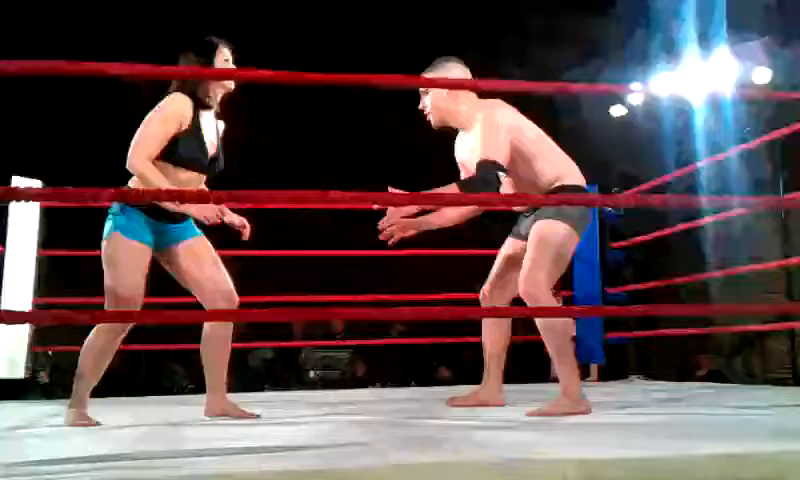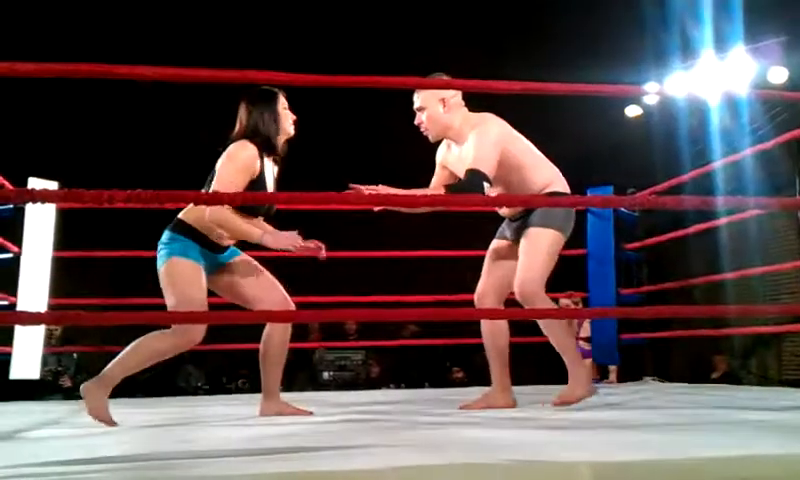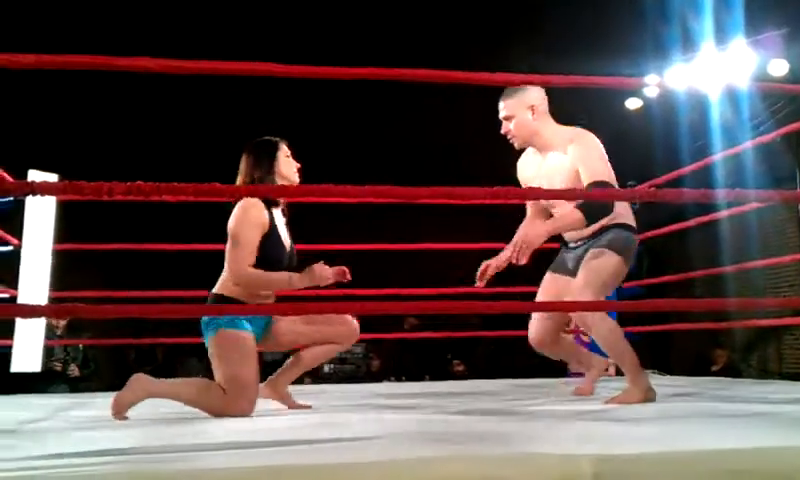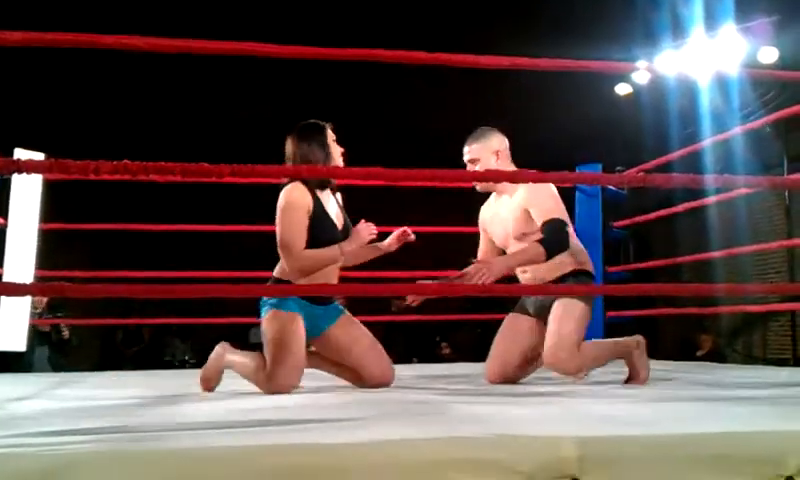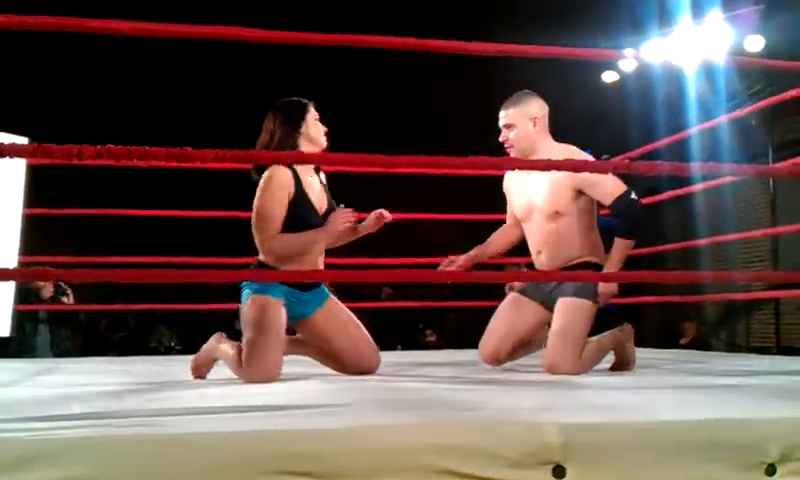
dt=0.7s
person 1, frame 1
left shoulder: (217, 123)
right shoulder: (178, 104)
right elbow: (136, 161)
left wrist: (225, 214)
right wrist: (185, 202)
left hip: (178, 226)
right hip: (135, 216)
left knee: (225, 299)
right knee: (122, 315)
left ankle: (217, 400)
right ankle: (76, 404)
person 1, frame 2
left shoulder: (270, 163)
right shoulder: (245, 152)
right elbow: (216, 212)
left wrist: (293, 243)
right wrist: (266, 239)
left hip: (219, 252)
right hip: (183, 244)
left knee: (282, 307)
right knee: (190, 330)
left ankle: (271, 400)
right ankle: (99, 386)
person 1, frame 3
left shoulder: (277, 212)
right shoulder: (252, 207)
right elbow: (239, 275)
left wrist: (317, 278)
right wrist: (298, 279)
left hip: (264, 317)
right hip: (229, 314)
left knee: (349, 328)
right knee: (237, 405)
left ankle: (276, 385)
right ankle: (147, 386)
person 1, frame 4
left shoulder: (332, 196)
right shoulder: (296, 193)
right elbow: (294, 260)
left wrist: (384, 246)
right wrist: (348, 246)
left hip: (325, 307)
right hip: (287, 301)
left knee: (381, 376)
right knee: (281, 382)
left ankle: (301, 357)
right ankle: (229, 356)
person 1, frame 5
left shoulder: (317, 176)
right shoulder: (278, 175)
right elbow: (268, 246)
left wrist: (363, 228)
right wrist: (324, 231)
left hip: (312, 291)
right hip: (270, 286)
left knee: (368, 362)
right knee: (261, 372)
left ankle: (285, 344)
right ankle: (220, 347)
person 2, frame 1
left shoulder: (492, 116)
right shoulder: (463, 143)
left elbow: (487, 182)
right elbow: (473, 201)
left wrist: (417, 201)
right wrist: (419, 223)
left hip: (563, 199)
right hip: (532, 212)
left knee: (532, 288)
right knee: (492, 295)
left ankle: (573, 395)
right ankle: (491, 389)
person 2, frame 2
left shoulder: (486, 130)
right shoulder: (446, 151)
left elbow: (472, 190)
right elbow: (431, 197)
left wrist: (399, 195)
right wrist: (387, 195)
left hip: (548, 205)
right hip: (515, 216)
left knee: (527, 289)
right knee: (486, 298)
left ankle: (579, 374)
right ankle: (501, 391)
person 2, frame 3
left shoulder: (581, 144)
right shoulder: (526, 165)
left elbow: (602, 204)
right elbow: (536, 216)
left wrist: (541, 231)
right wrist: (504, 256)
left hip: (612, 235)
right hip: (573, 247)
left knee: (579, 303)
right knee: (539, 337)
left ankle: (639, 383)
right ankle: (592, 363)
person 2, frame 4
left shoulder: (533, 187)
right shoulder: (487, 211)
left elbow: (558, 240)
right elbow: (482, 271)
left wrist: (506, 262)
left hip: (569, 281)
right hip: (532, 295)
left knee: (560, 360)
right knee: (496, 374)
left ankle: (629, 346)
right ankle: (554, 345)
person 2, frame 5
right shoulder: (512, 177)
left elbow: (630, 211)
left wrist: (610, 272)
right wrist: (470, 258)
left hip: (580, 275)
right hip: (539, 280)
left knee: (558, 366)
right knee: (490, 353)
left ankle: (618, 337)
right ankle: (554, 333)
